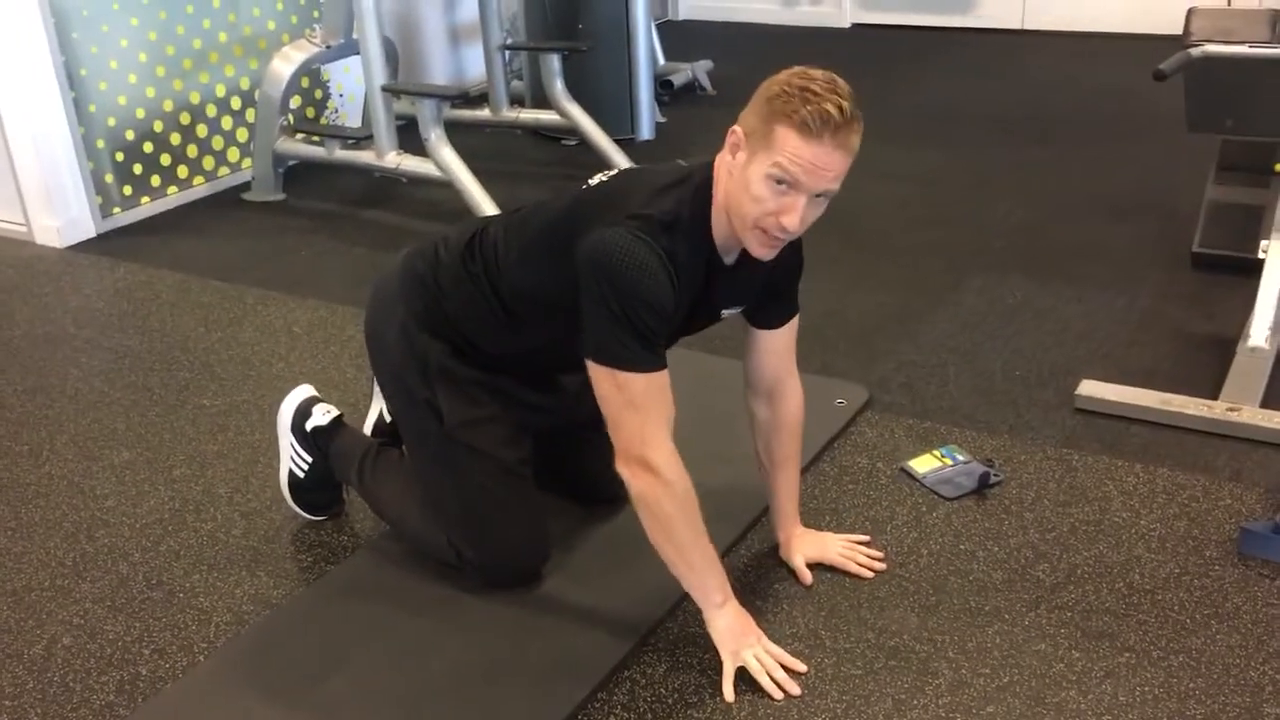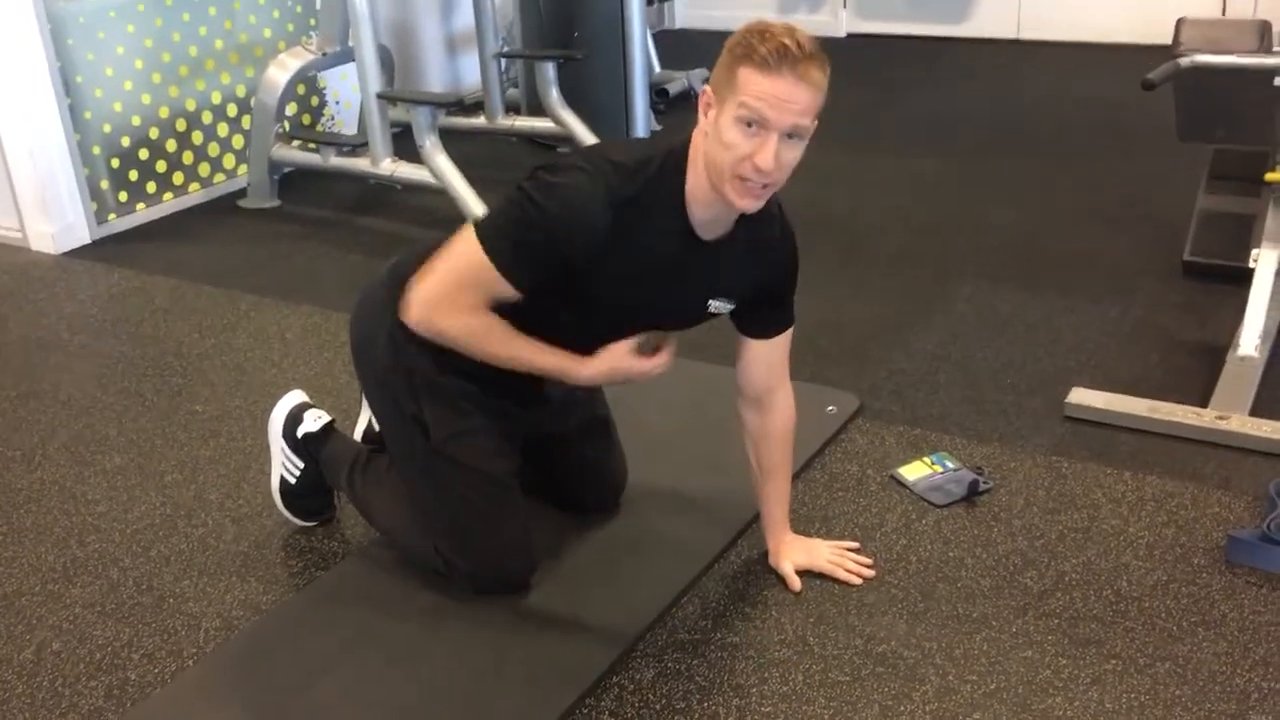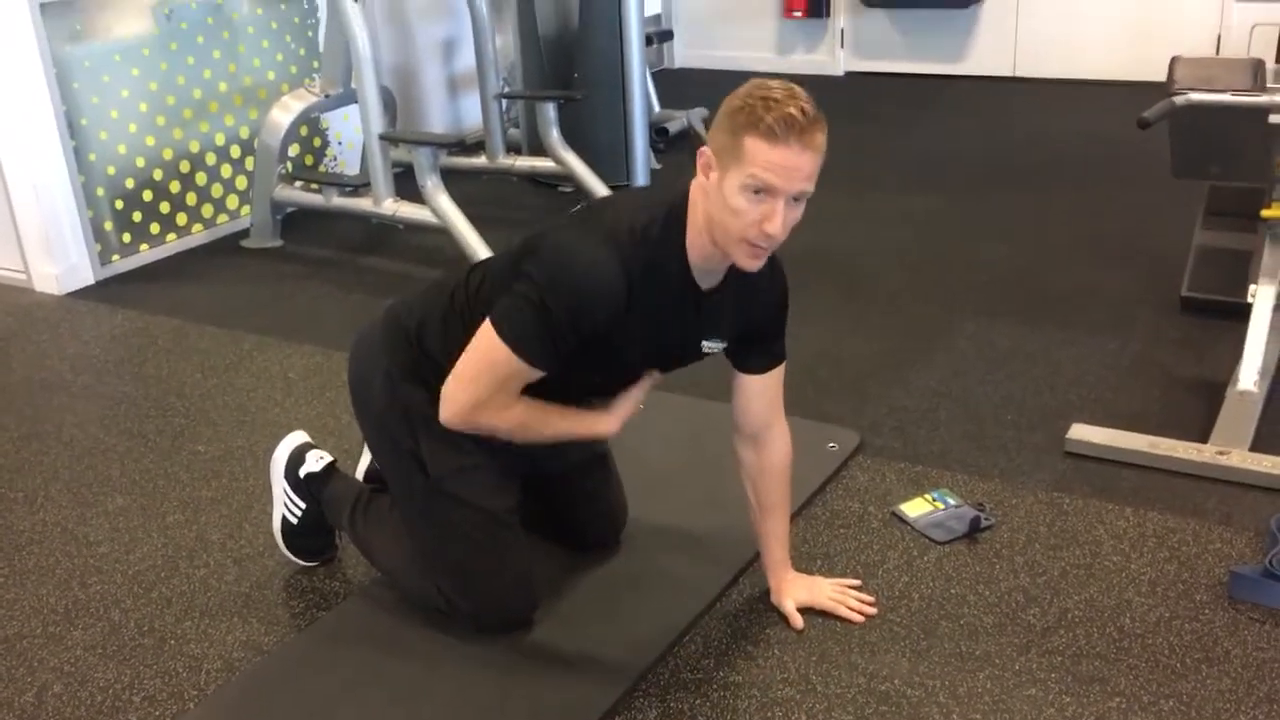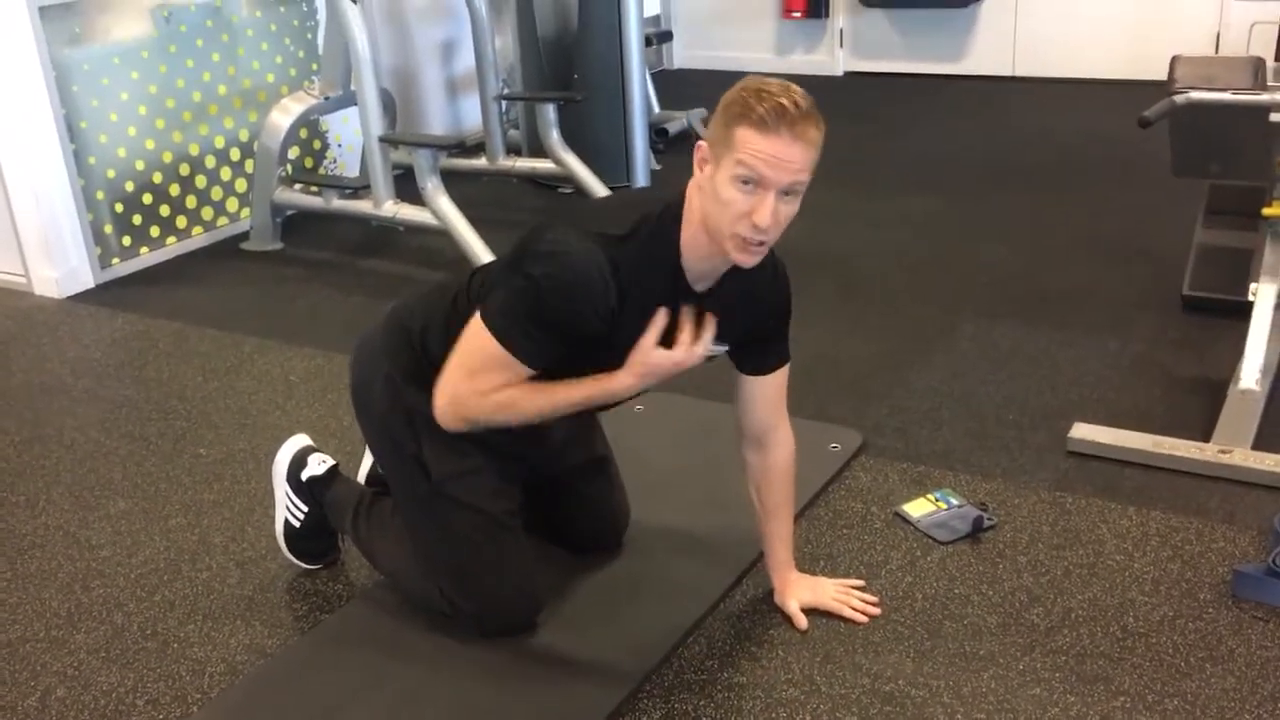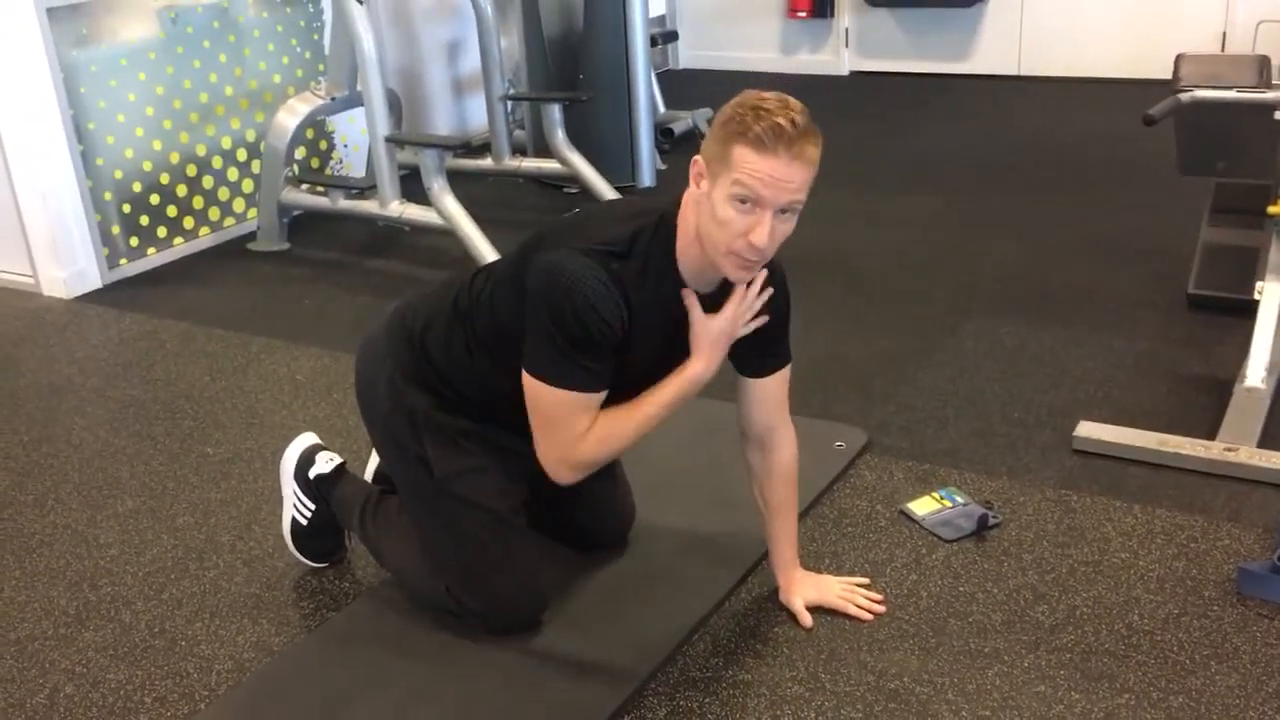
dt=0.5s
person 1, frame 1
left shoulder: (773, 242)
right shoulder: (632, 252)
left elbow: (775, 389)
right elbow: (647, 458)
left wrist: (790, 528)
right wrist: (723, 611)
left hip: (531, 340)
right hip: (432, 330)
left knee: (596, 486)
right knee: (506, 554)
right ankle: (330, 443)
person 1, frame 2
left shoulder: (767, 244)
right shoulder: (590, 198)
left elbow: (765, 394)
right elbow: (432, 307)
left wrist: (781, 536)
right wrist: (584, 370)
left hip: (531, 344)
right hip: (422, 344)
left knee: (596, 495)
right knee: (494, 564)
left ankle: (402, 428)
right ankle: (320, 449)
person 1, frame 3
left shoulder: (759, 283)
right shoulder: (593, 265)
left elbow: (761, 431)
right elbow: (463, 406)
left wrist: (781, 573)
right wrist: (604, 422)
left hip: (525, 382)
right hip: (417, 379)
left knee: (598, 530)
right knee: (498, 601)
left ankle: (412, 471)
right ankle: (324, 487)
person 1, frame 4
left shoulder: (761, 282)
right shoulder: (582, 262)
left elbow: (765, 434)
right elbow: (459, 403)
left wrist: (785, 574)
right wrist: (628, 379)
left hip: (522, 383)
right hip: (418, 382)
left knee: (599, 532)
right knee: (501, 606)
right ankle: (324, 491)
person 1, frame 5
left shoulder: (758, 285)
right shoulder: (582, 275)
left elbow: (768, 434)
right elbow: (565, 459)
left wrist: (789, 573)
right wrist: (699, 366)
left hip: (522, 385)
right hip: (421, 382)
left knee: (604, 531)
right knee: (507, 601)
right ankle: (333, 487)
